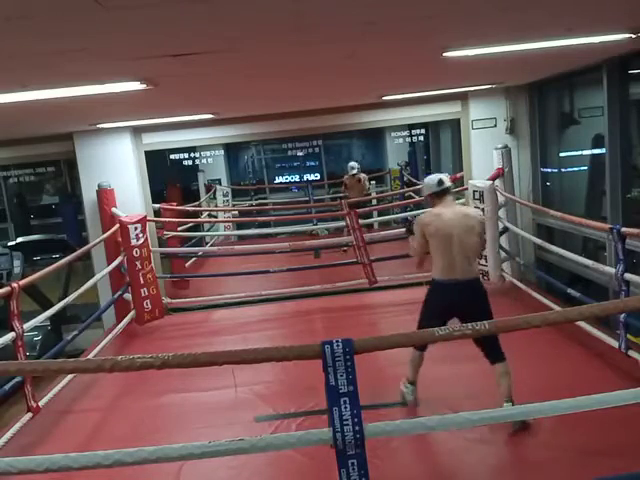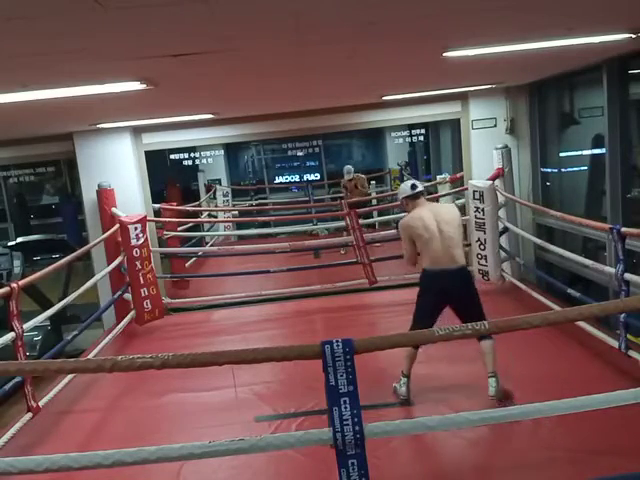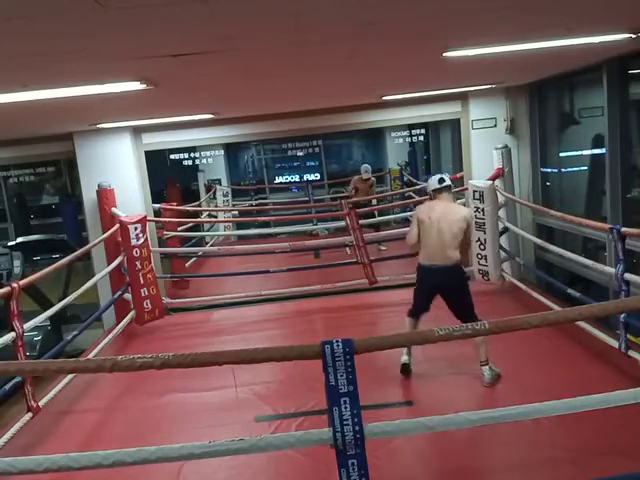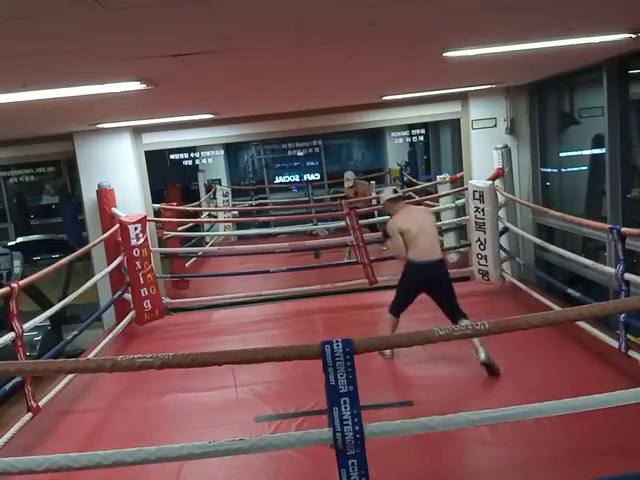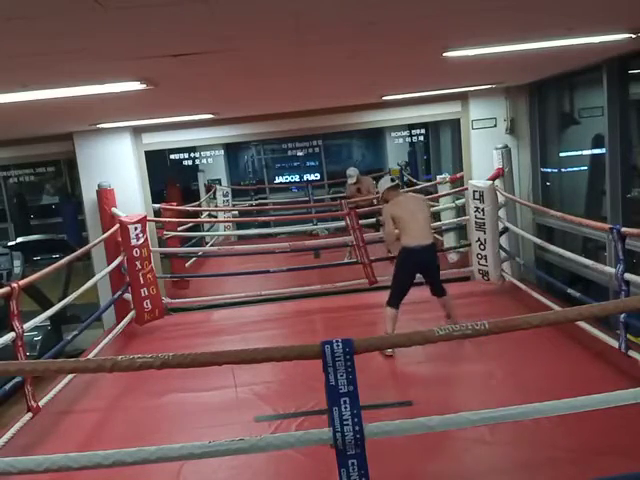
dt=0.3s
person 1, frame 1
left shoulder: (423, 221)
right shoulder: (476, 216)
left elbow: (418, 261)
right elbow: (479, 251)
left wrist: (414, 240)
left hip: (441, 290)
right hip: (471, 288)
right knee: (492, 349)
left ankle: (410, 388)
right ankle: (509, 409)
person 1, frame 2
left shoulder: (407, 222)
right shoulder: (452, 209)
left elbow: (410, 260)
left hip: (431, 280)
right hip: (460, 276)
left knee: (418, 331)
left ankle: (404, 384)
right ankle: (493, 382)
person 1, frame 3
left shoulder: (420, 211)
right shoulder: (464, 213)
left elbow: (411, 242)
right elbow: (465, 246)
left hip: (426, 272)
right hip: (452, 272)
left knee: (415, 311)
right knee: (471, 321)
left ankle: (406, 354)
right ankle: (486, 370)
person 1, frame 4
left shoulder: (393, 222)
right shoulder: (426, 211)
left elbow: (402, 253)
left wrist: (391, 238)
left hip: (416, 269)
right hip: (439, 267)
left knee: (396, 308)
right knee: (456, 313)
right ankle: (482, 354)
person 1, frame 5
left shoulder: (388, 208)
right shoulder: (421, 199)
left elbow: (390, 240)
left hip: (409, 254)
right hip: (429, 250)
left knee: (394, 299)
right knee: (438, 288)
right ankle: (452, 323)
